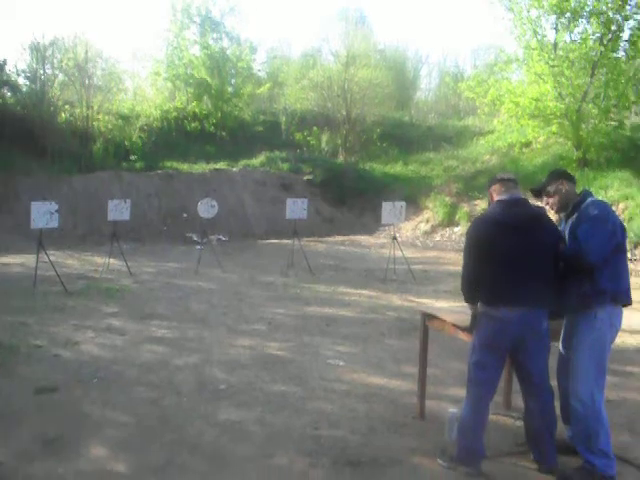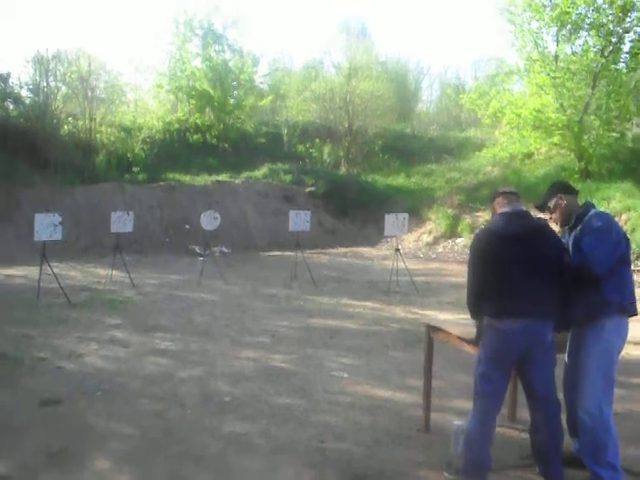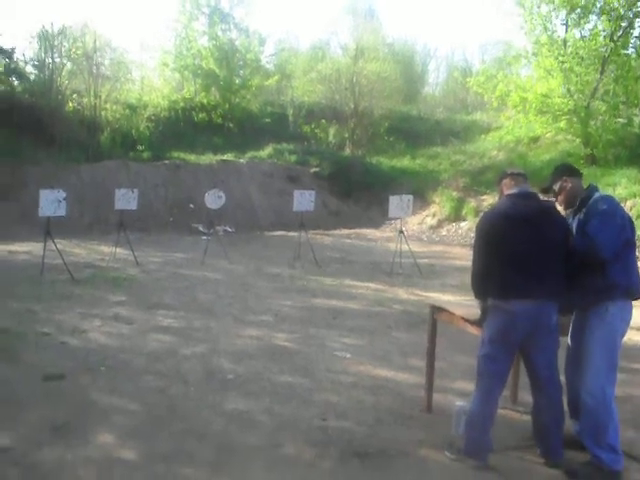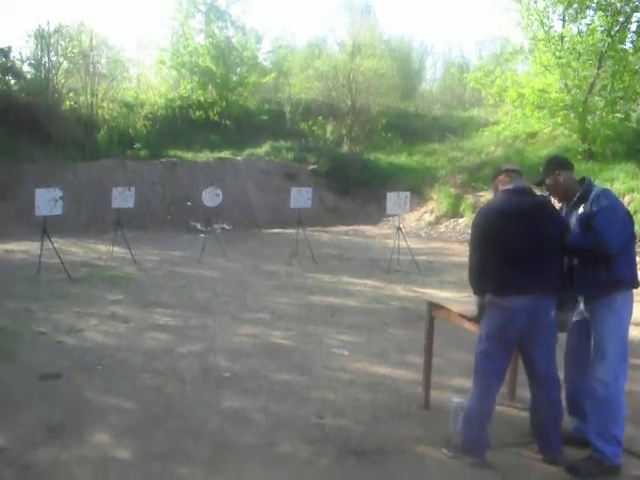
dt=0.5s
person 1, frame 1
left shoulder: (597, 212)
right shoulder: (570, 217)
left elbow: (586, 256)
right elbow: (568, 256)
left hip: (598, 310)
right hip: (579, 308)
left knee: (584, 389)
right knee: (568, 379)
right ankle: (577, 440)
person 1, frame 2
left shoulder: (599, 224)
right shoulder: (574, 229)
left elbow: (591, 266)
left hip: (605, 320)
right hip: (585, 319)
left knee: (592, 401)
right knee: (575, 390)
right ankle: (585, 452)
person 1, frame 3
left shoulder: (604, 207)
right shoulder: (579, 212)
left elbow: (598, 250)
left hip: (609, 303)
right hip: (588, 302)
left knee: (595, 382)
right knee: (577, 372)
right ankle: (585, 434)
person 1, frame 4
left shoulder: (602, 200)
right shoulder: (570, 208)
left elbow: (607, 244)
left wrist: (566, 240)
left hip: (611, 296)
right hip: (585, 296)
left knee: (605, 374)
right knee: (576, 366)
right ankle: (584, 429)
person 2, frame 1
left shoulder: (483, 224)
right shoulder: (546, 224)
left elbow: (471, 272)
right elbow: (557, 268)
left wrist: (474, 302)
right wrist: (544, 304)
left hip: (497, 315)
right hip: (536, 315)
left knee: (480, 387)
right knee: (538, 388)
left ankle: (467, 454)
right ankle: (547, 458)
person 2, frame 2
left shoulder: (486, 237)
right shoulder: (549, 236)
left elbow: (476, 285)
right elbow: (560, 281)
left wrist: (478, 316)
right wrist: (549, 318)
left hip: (502, 326)
right hip: (541, 327)
left knee: (486, 399)
right knee: (544, 400)
person 2, frame 3
left shoulder: (494, 217)
right shoulder: (555, 218)
left elbow: (481, 265)
right elbow: (566, 263)
left wrist: (483, 297)
right wrist: (553, 297)
left hip: (507, 307)
right hip: (545, 308)
left knee: (490, 379)
right knee: (547, 381)
left ankle: (474, 447)
right ankle: (553, 451)
person 2, frame 4
left shoulder: (489, 213)
right shoulder: (550, 212)
left elbow: (478, 260)
right elbow: (560, 256)
left wrist: (481, 293)
left hip: (505, 302)
right hip: (543, 302)
left knee: (487, 376)
right knee: (545, 377)
left ankle: (472, 445)
right ankle: (551, 447)
